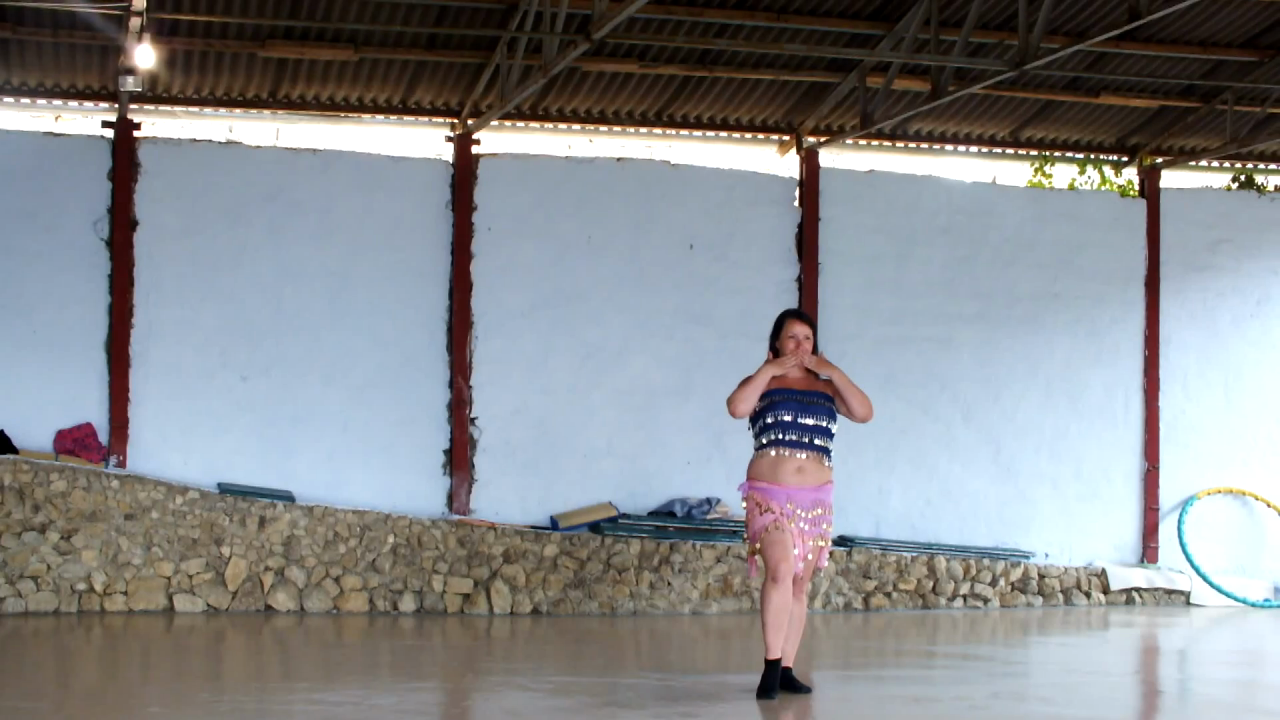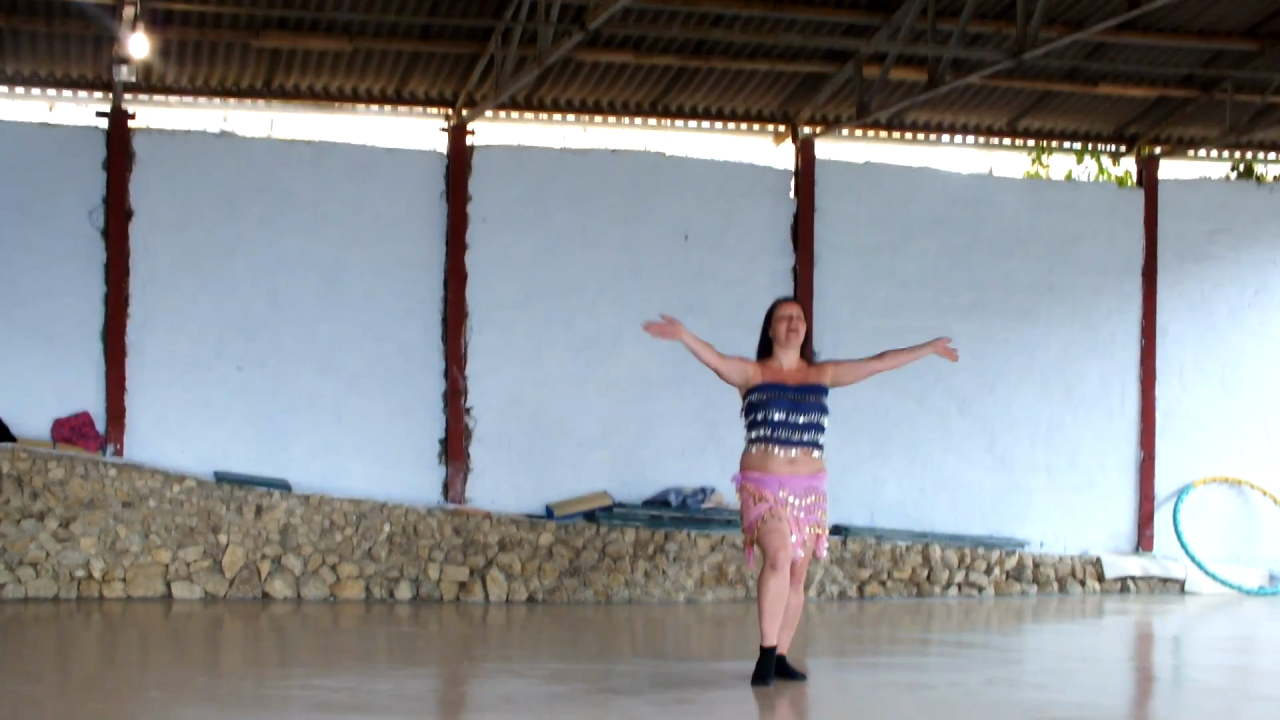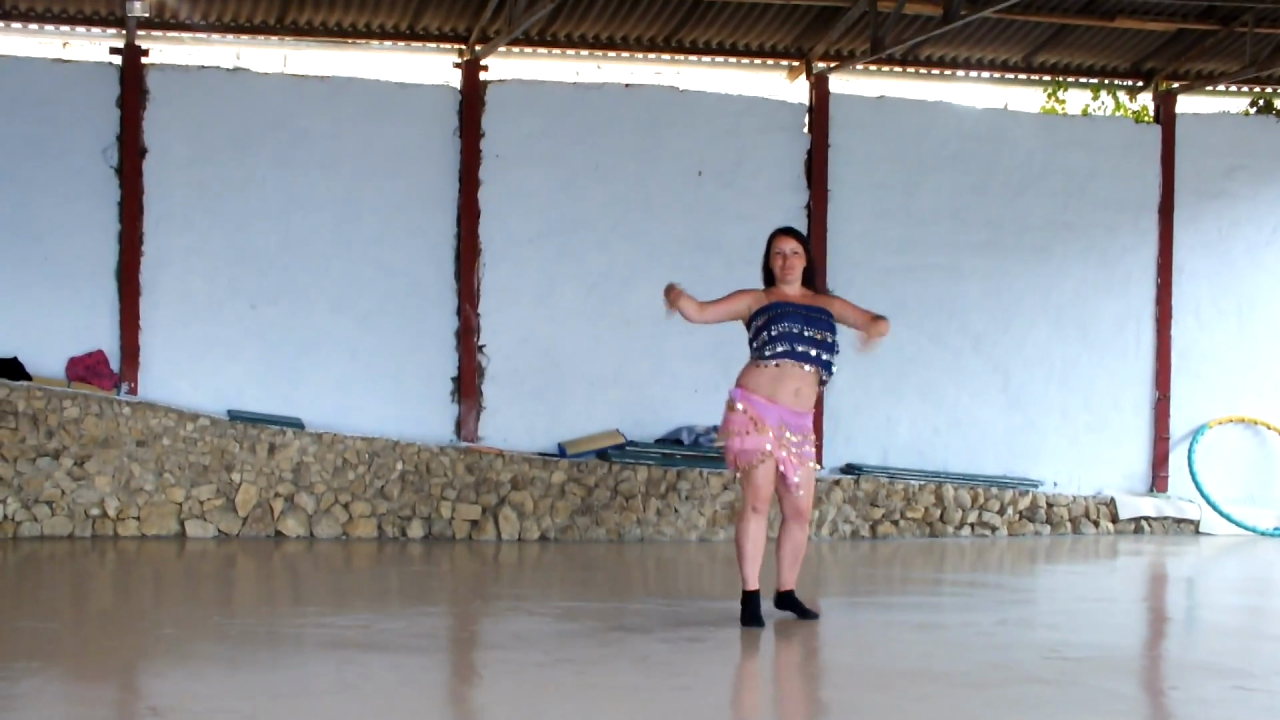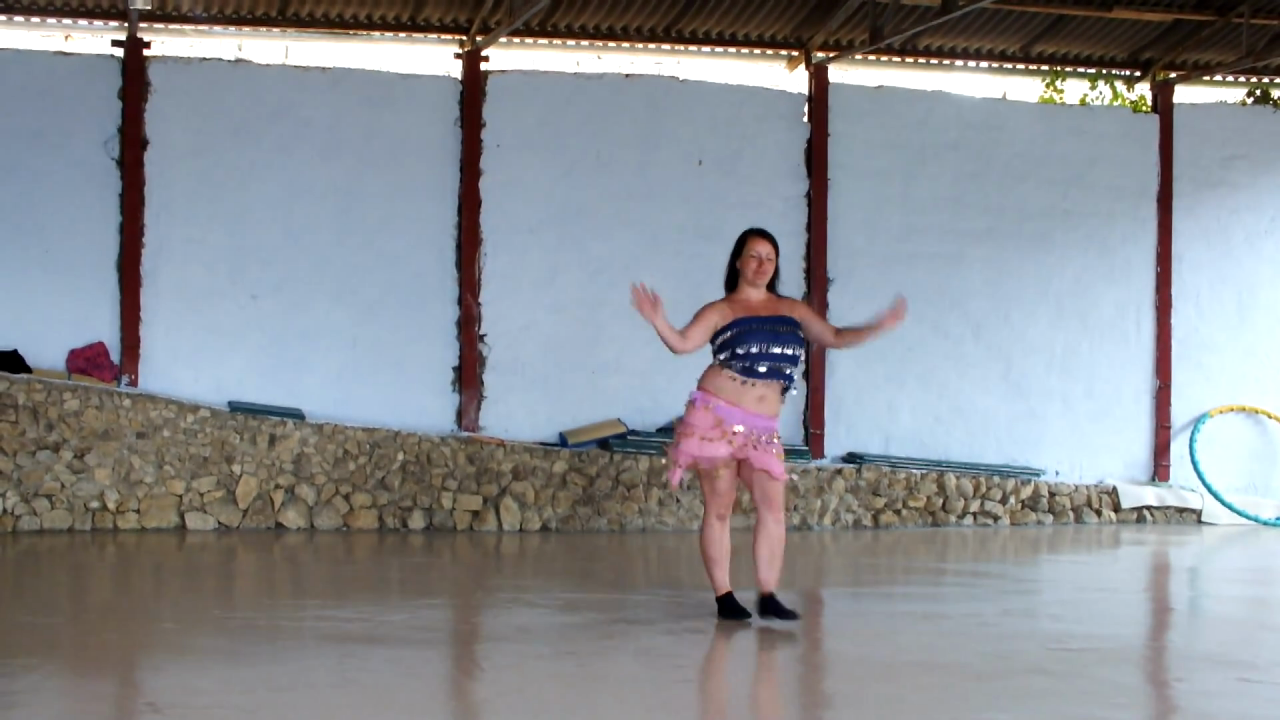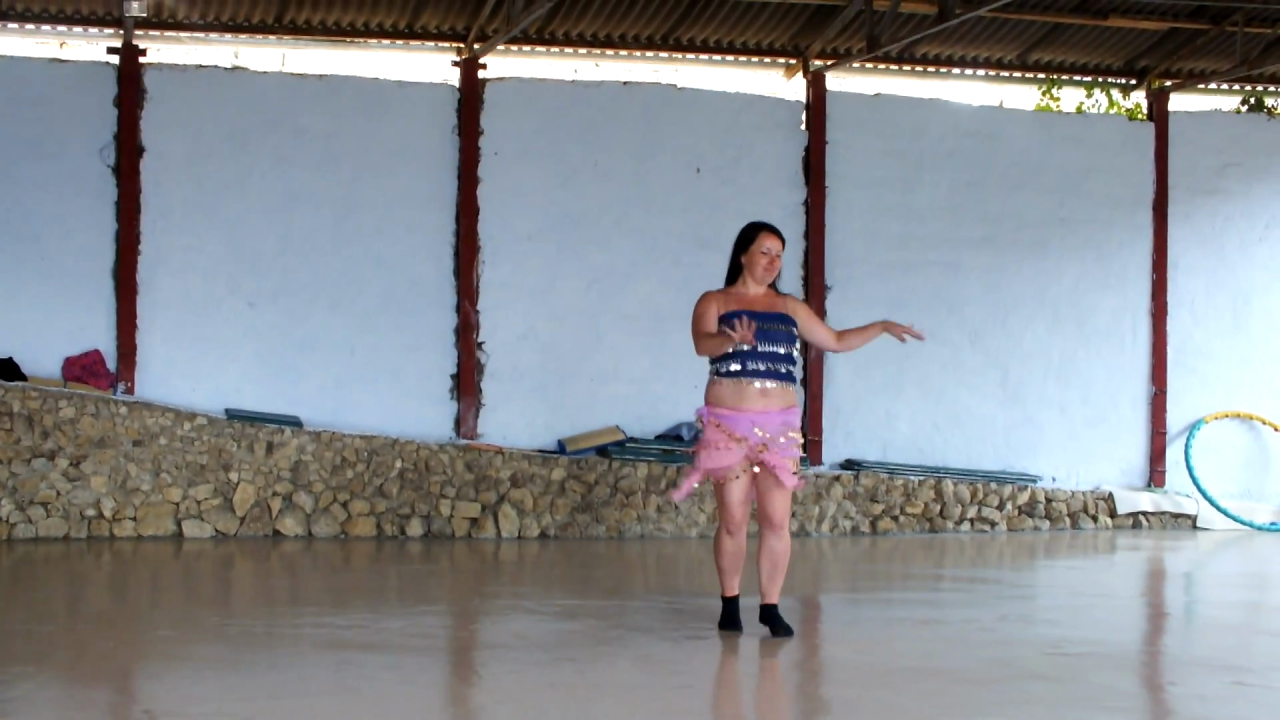
dt=0.7s
person 1, frame 1
left shoulder: (826, 387)
right shoulder: (761, 383)
left elbow: (865, 413)
right elbow: (736, 409)
left wrist: (834, 372)
right wrist: (767, 369)
left hip: (815, 497)
right hip: (769, 494)
left knee: (800, 586)
right knee: (780, 572)
left ankle: (786, 669)
right ankle: (771, 667)
person 1, frame 2
left shoulder: (823, 373)
right shoulder: (752, 373)
left elbow: (879, 362)
right elbow: (714, 360)
left wrist: (928, 348)
right wrist: (682, 335)
left hip: (808, 486)
right hip: (763, 484)
left knee: (797, 575)
right knee: (778, 562)
left ankle: (781, 657)
right ankle: (767, 655)
person 1, frame 3
left shoulder: (828, 305)
right shoulder: (755, 300)
left elbow: (875, 321)
right elbow: (699, 312)
left wrist: (876, 329)
right wrist: (676, 296)
left hip: (798, 420)
right hip: (755, 410)
left knee: (799, 513)
right knee: (757, 502)
left ankle: (786, 592)
right ankle: (750, 597)
person 1, frame 4
left shoulder: (792, 311)
right shoulder: (721, 311)
left elbow: (835, 337)
right elbow: (682, 343)
left wrist: (876, 328)
right wrist: (657, 321)
left hip: (760, 428)
right hip: (715, 416)
left knee: (774, 504)
right knee: (719, 508)
left ankle: (769, 596)
right ankle: (723, 596)
person 1, frame 5
left shoulder: (789, 307)
right shoulder: (712, 302)
left elbow: (834, 341)
right elbow: (703, 345)
left wrist: (883, 327)
right wrist: (734, 341)
left hip: (777, 426)
right hip: (727, 427)
left knee: (776, 521)
right knee: (733, 523)
left ankle: (771, 607)
right ankle: (730, 602)
